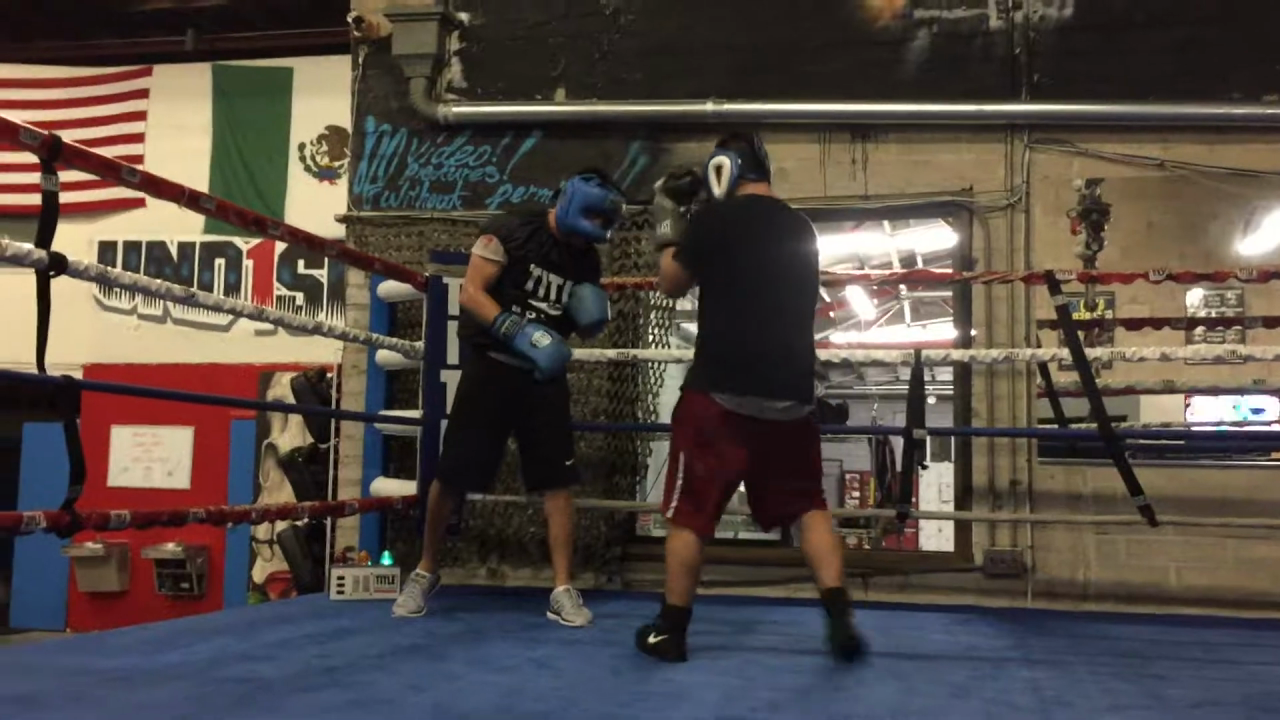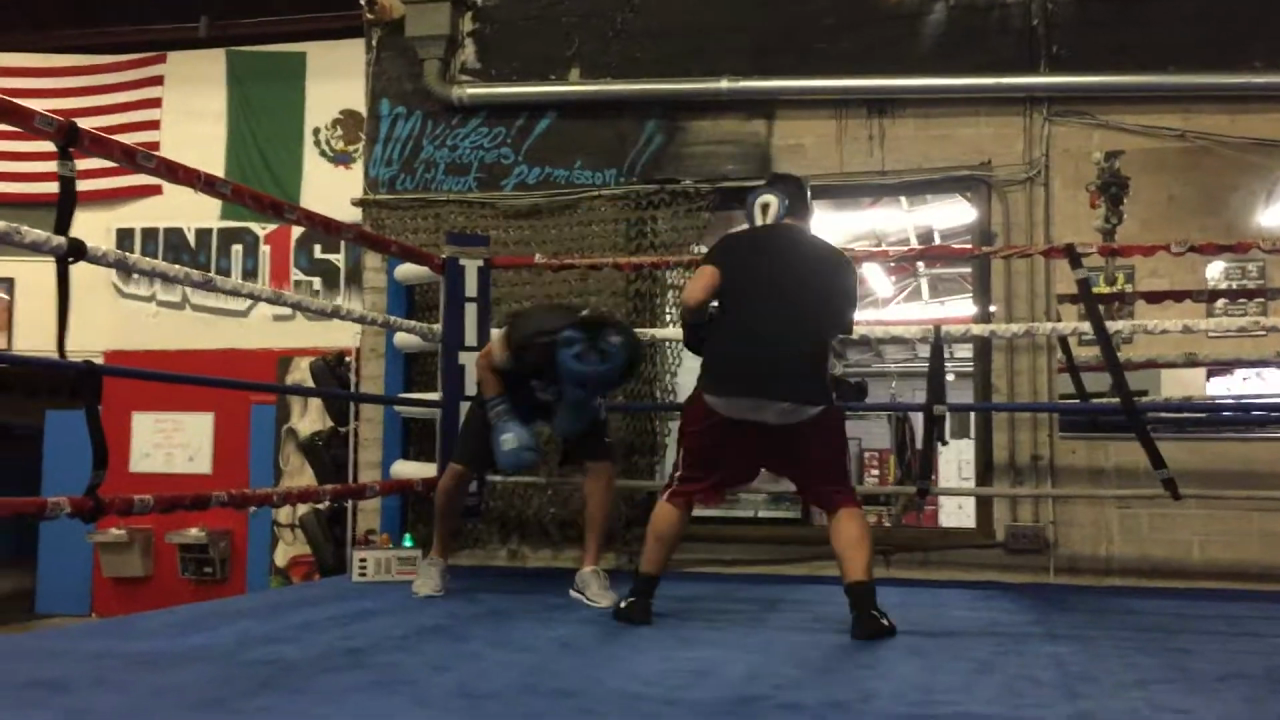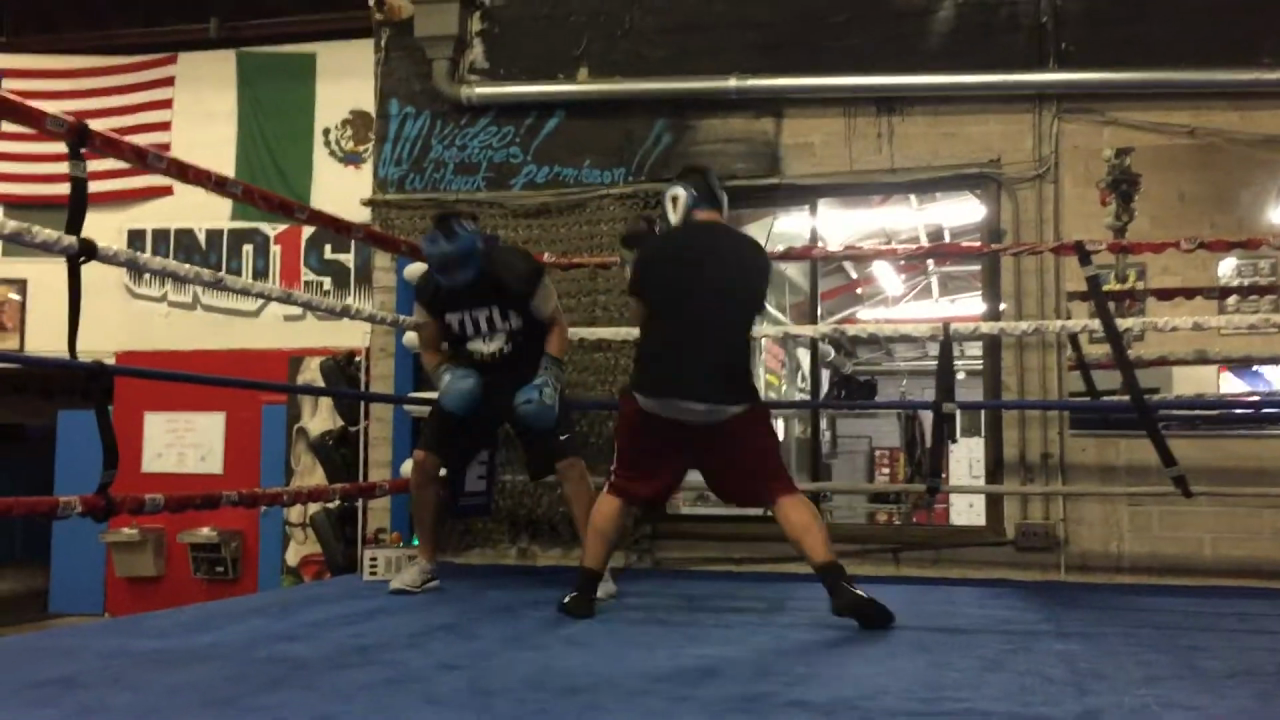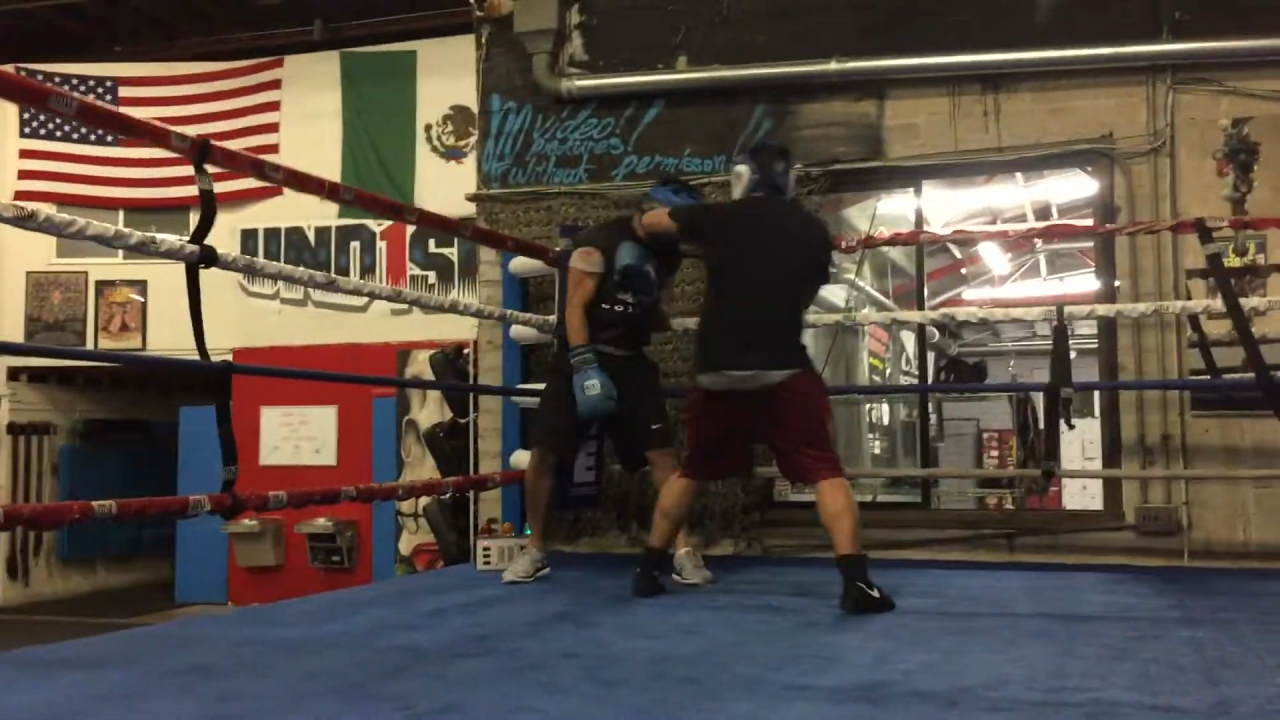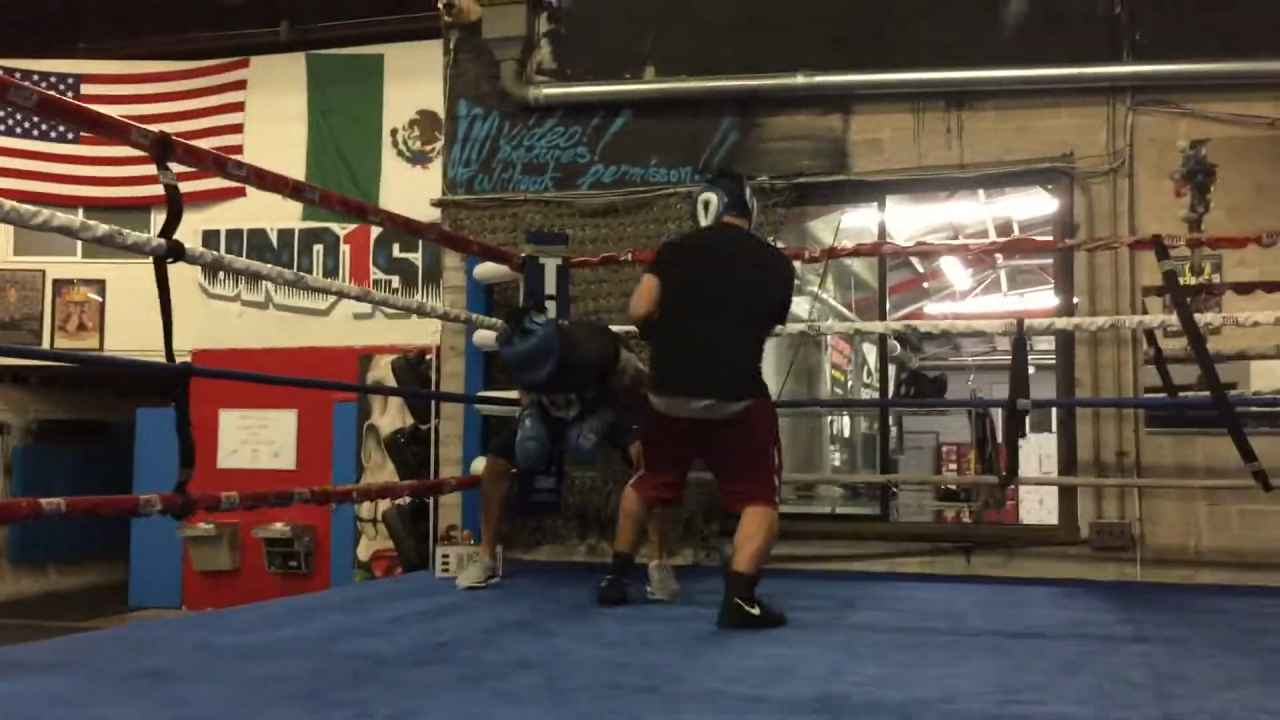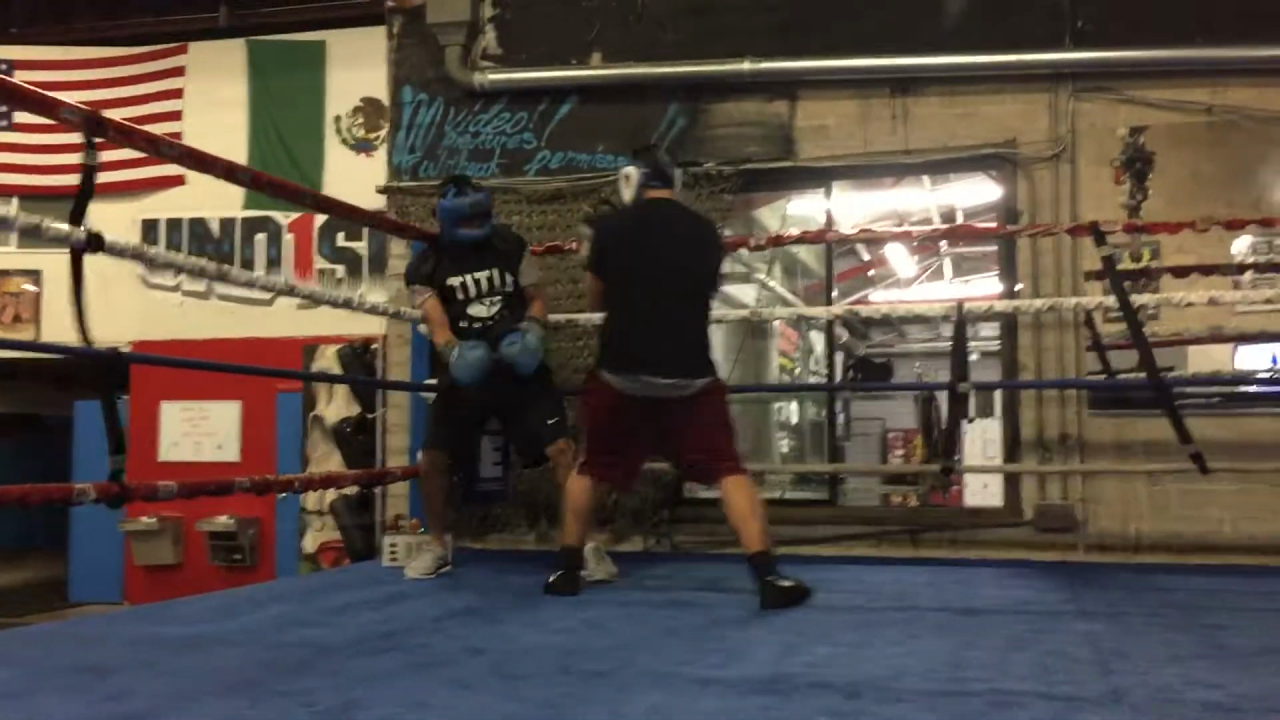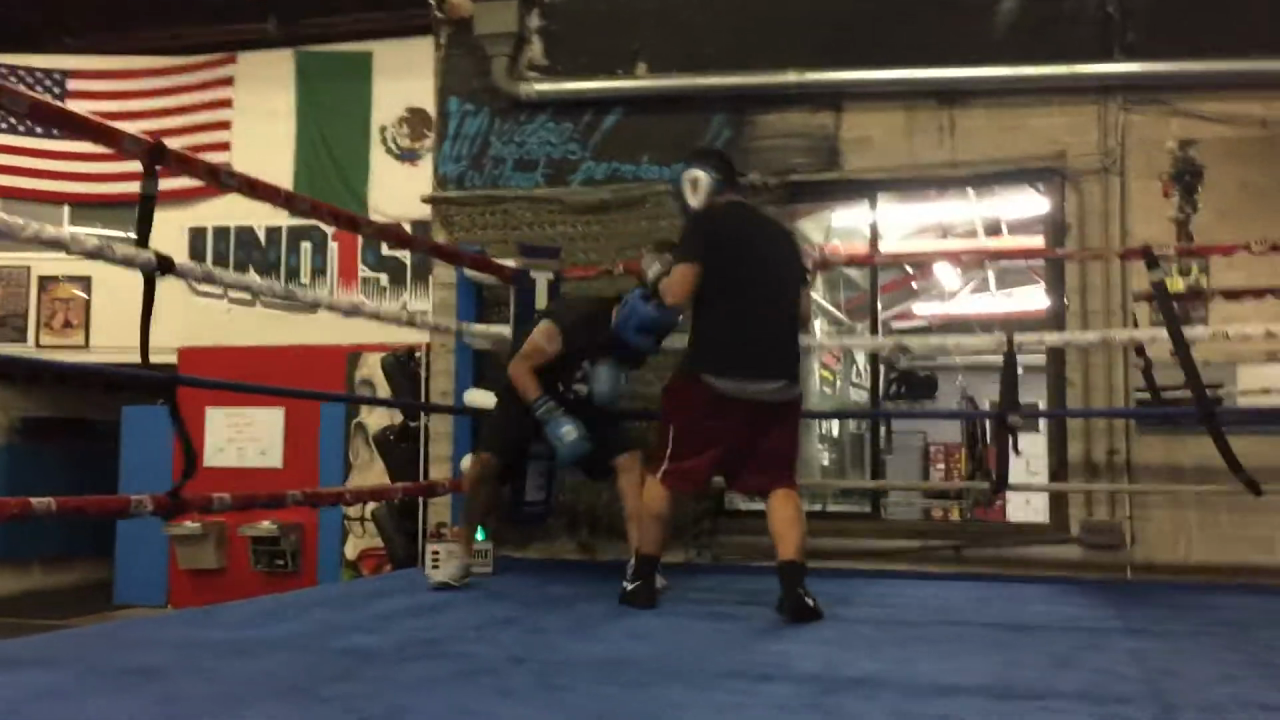
dt=0.7s
person 1, frame 1
left shoulder: (711, 219)
right shoulder: (800, 228)
left elbow: (672, 285)
left wrist: (668, 224)
left hip: (721, 391)
right hip: (792, 394)
left knee: (689, 511)
right knee: (807, 505)
left ankle: (670, 630)
right ankle: (837, 618)
person 1, frame 2
left shoulder: (736, 245)
right shoulder: (837, 264)
left elbow: (693, 299)
left wrist: (700, 327)
left hip: (725, 395)
right hip: (804, 402)
left knee: (680, 493)
right knee: (840, 501)
left ankle: (639, 596)
right ankle: (865, 608)
person 1, frame 3
left shoulder: (658, 246)
right shoulder: (753, 255)
left hip: (655, 397)
right hip: (730, 403)
left knee: (621, 489)
right knee: (781, 492)
left ankle: (583, 592)
right ankle: (842, 590)
person 1, frame 4
left shoulder: (722, 218)
right shoulder: (812, 229)
left elbow: (649, 224)
right elbow: (806, 296)
left hip: (717, 370)
right hip: (782, 370)
left knee: (689, 470)
right knee: (825, 472)
left ankle: (649, 568)
right ankle: (856, 580)
person 1, frame 5
left shoulder: (677, 249)
right shoulder: (777, 263)
left elbow: (640, 309)
left hip: (670, 394)
right hip: (737, 397)
left knee: (646, 484)
right knee: (758, 499)
left ankle: (617, 576)
right ankle: (739, 595)
person 1, frame 6
left shoulder: (614, 227)
right shoulder: (706, 232)
left elbow: (595, 297)
left hip: (621, 374)
right hip: (689, 376)
left knee: (588, 468)
right knee: (729, 472)
left ankle: (566, 569)
right ankle: (769, 576)
person 1, frame 7
left shoulder: (706, 224)
right shoulder: (779, 233)
left elbow: (677, 295)
right elbow: (803, 312)
left wrist: (658, 271)
left hip: (714, 376)
right hip: (779, 381)
left knee: (665, 474)
right knee: (778, 482)
left ankle: (643, 579)
right ankle: (794, 586)
person 2, frame 1
left shoulder: (587, 260)
right shoulder: (511, 231)
left elbow: (584, 326)
right elbow: (471, 293)
left wrist: (590, 317)
right wrist: (521, 332)
left hip: (545, 375)
right hip: (491, 366)
left knee: (559, 483)
right knee: (452, 477)
left ankle: (563, 591)
right ankle: (425, 573)
person 2, frame 2
left shoulder: (621, 350)
right shoulder: (529, 335)
right elbow: (484, 363)
left wrist: (585, 401)
right wrist: (503, 420)
left hip: (570, 403)
right hip: (510, 391)
left knee: (600, 465)
right knee: (458, 470)
left ankle: (589, 571)
right ankle: (435, 559)
person 2, frame 3
left shoulder: (520, 272)
right shoulder: (429, 290)
left elbow: (555, 326)
right elbow: (428, 347)
left wrist: (549, 378)
right wrist: (444, 377)
left hip: (525, 382)
right hip: (466, 386)
left knee: (567, 463)
right knee: (424, 462)
right ankle: (425, 564)
person 2, frame 4
left shoulder: (663, 253)
right shoulder: (601, 241)
right elbow: (575, 306)
left wrist: (645, 285)
right wrist: (583, 366)
left hip: (630, 361)
right hip: (582, 359)
left knee: (662, 453)
right knee: (545, 453)
left ankle: (685, 553)
right ankle: (535, 551)
person 2, frame 5
left shoulder: (597, 350)
right shoulder: (519, 356)
left elbow: (638, 386)
right elbow: (528, 390)
left wrist: (601, 422)
right wrist: (530, 418)
left hip: (612, 405)
right hip: (553, 413)
left knee: (644, 453)
right knee: (497, 462)
left ankle: (659, 564)
right ankle: (486, 558)
person 2, frame 6
left shoulder: (510, 246)
right shoulder: (425, 267)
left elbow: (536, 300)
right elbow: (438, 328)
left wrist: (531, 334)
right wrist: (455, 354)
left hip: (518, 365)
right hip: (469, 368)
left knee: (559, 447)
right knee: (433, 459)
left ankle: (587, 545)
right ankle: (437, 546)
person 2, frame 7
left shoulder: (638, 339)
right shoulder: (574, 317)
left elbow: (607, 388)
right elbow: (519, 368)
left wrist: (609, 391)
right wrist: (553, 418)
left hip: (580, 402)
right hip: (531, 391)
left knee: (628, 459)
right knee: (487, 462)
left ankle: (639, 558)
right ankle: (461, 553)
